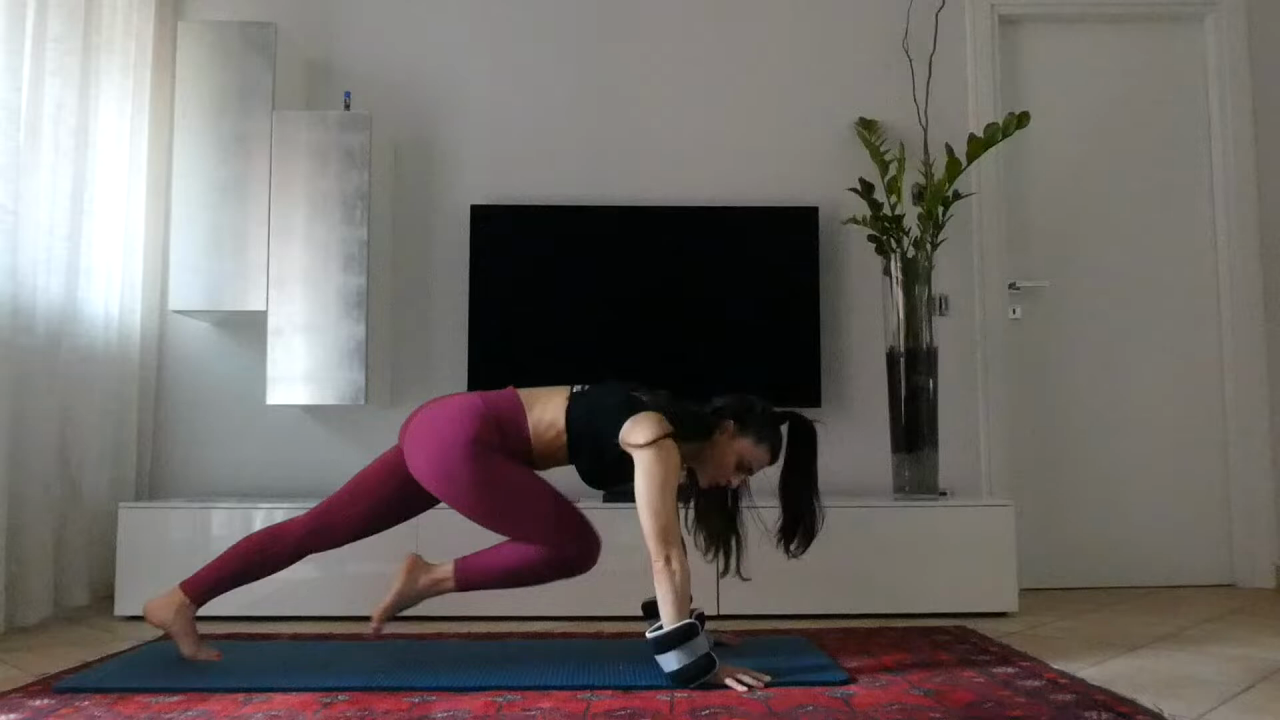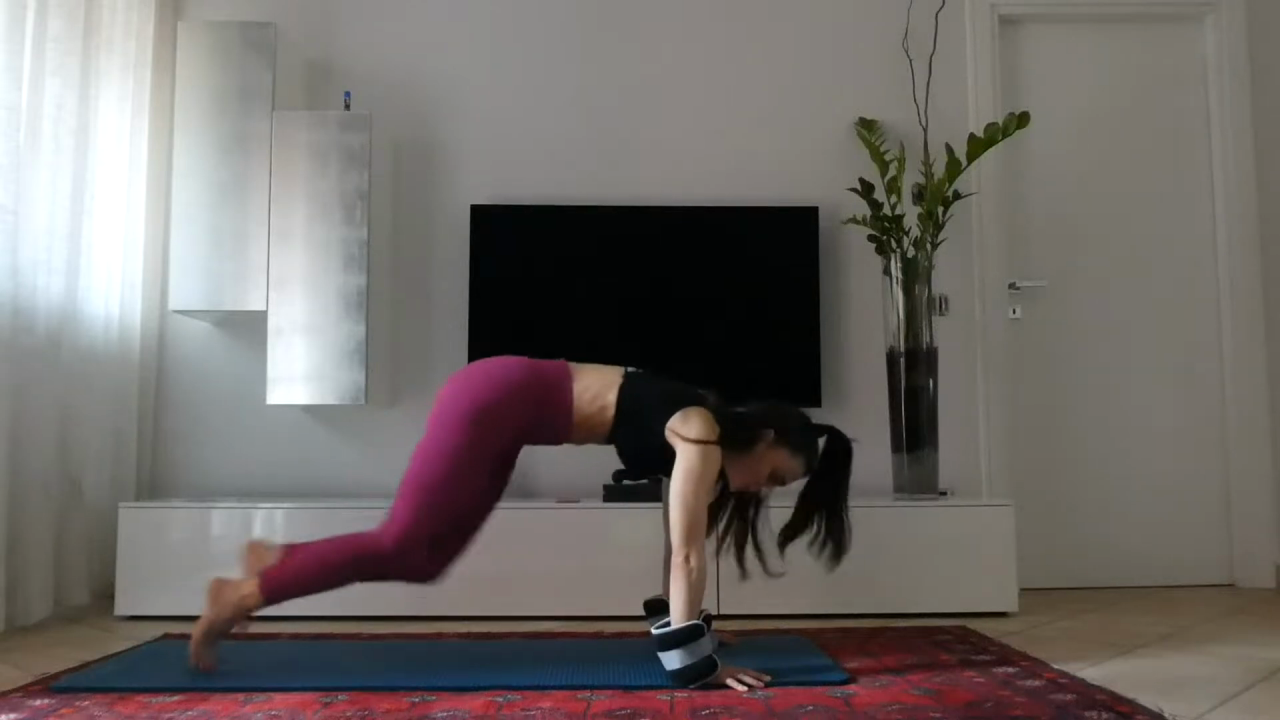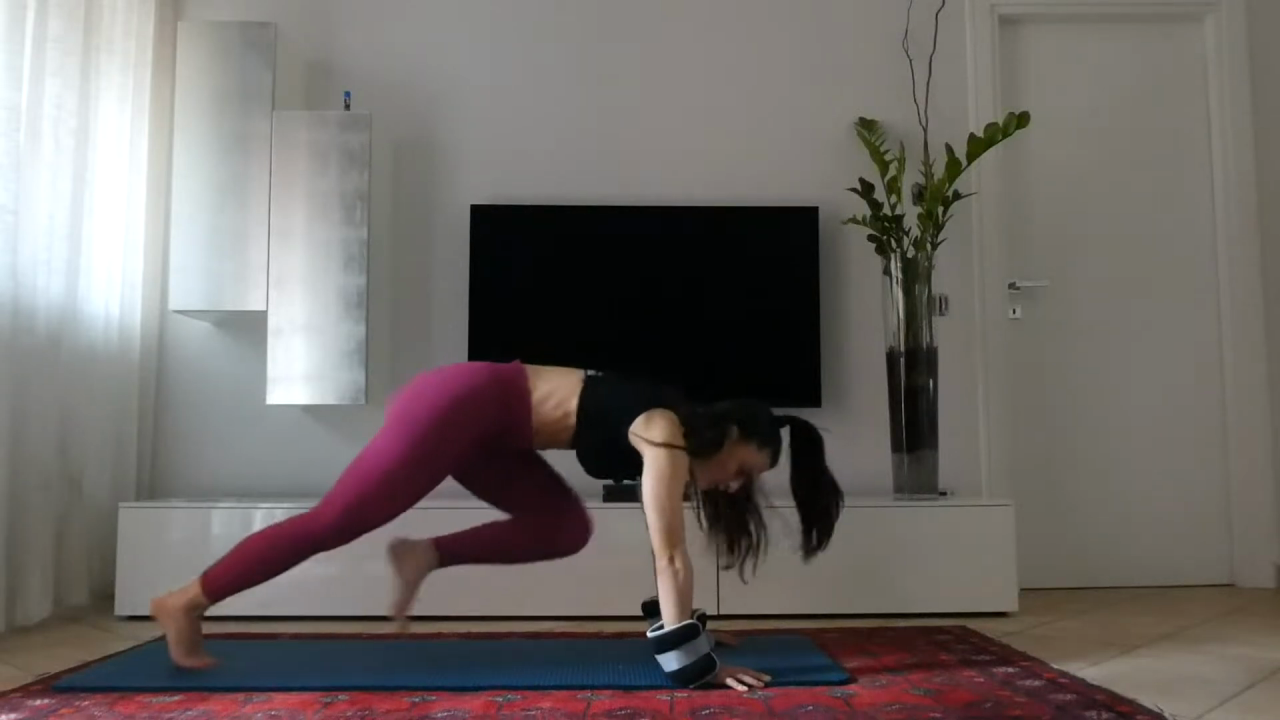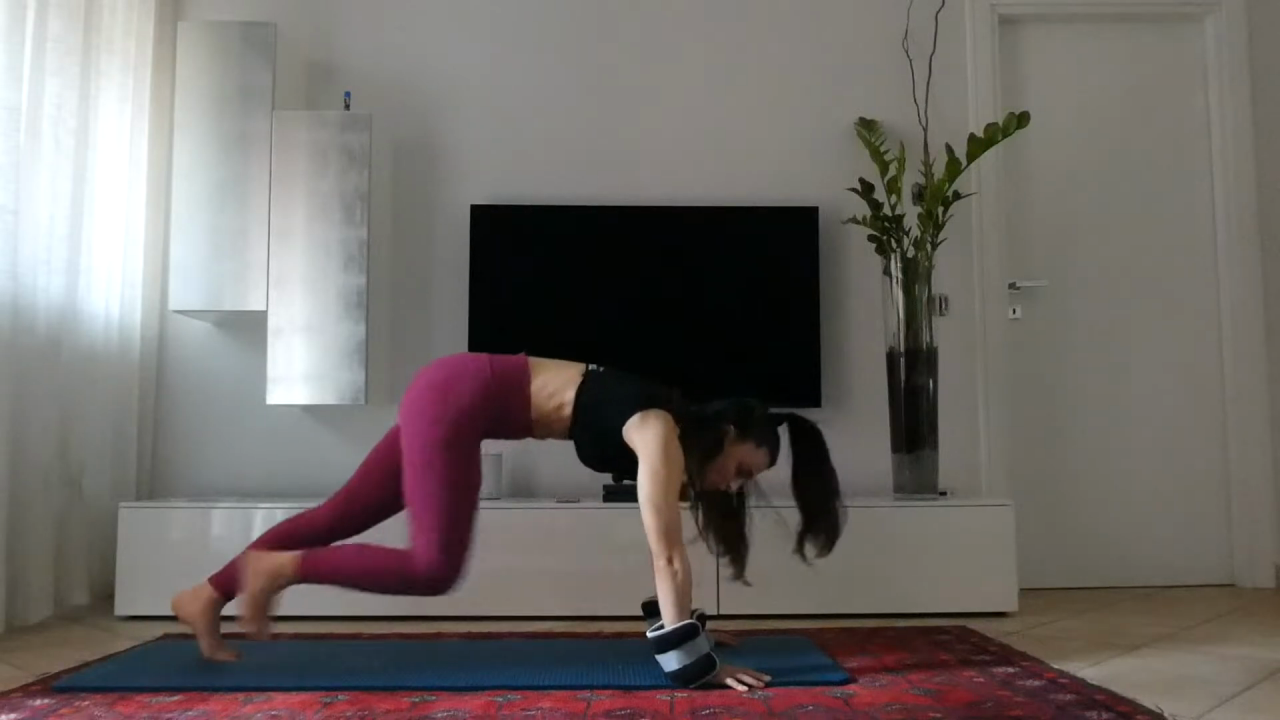
dt=0.7s
person 1, frame 1
left shoulder: (674, 444)
right shoulder: (659, 438)
left elbow: (668, 557)
right elbow: (665, 558)
left wrist: (685, 642)
right wrist: (690, 660)
left hip: (449, 430)
right hip: (458, 436)
left knee: (323, 527)
right knee: (574, 547)
left ankle: (178, 603)
right ankle: (429, 577)
person 1, frame 2
left shoulder: (698, 436)
right shoulder: (704, 432)
left elbow: (683, 550)
right elbow: (686, 553)
left wrist: (688, 635)
right wrist: (692, 659)
left hip: (502, 412)
right hip: (495, 400)
left knee: (422, 559)
right knee: (404, 545)
left ankle: (278, 563)
right ankle: (246, 594)
person 1, frame 3
left shoulder: (673, 433)
right shoulder: (669, 433)
left elbow: (670, 557)
right elbow: (669, 557)
left wrist: (691, 635)
right wrist: (691, 657)
left hip: (476, 419)
right hip: (458, 404)
left knee: (566, 528)
right knee: (329, 523)
left ankle: (429, 555)
right ankle: (182, 604)
person 1, frame 4
left shoulder: (680, 440)
right shoulder: (664, 436)
left elbow: (669, 556)
right elbow: (667, 557)
left wrist: (687, 641)
right wrist: (693, 662)
left hip: (468, 394)
right hip: (458, 394)
left knee: (345, 510)
right knee: (433, 566)
left ankle: (207, 596)
right ankle: (277, 568)
